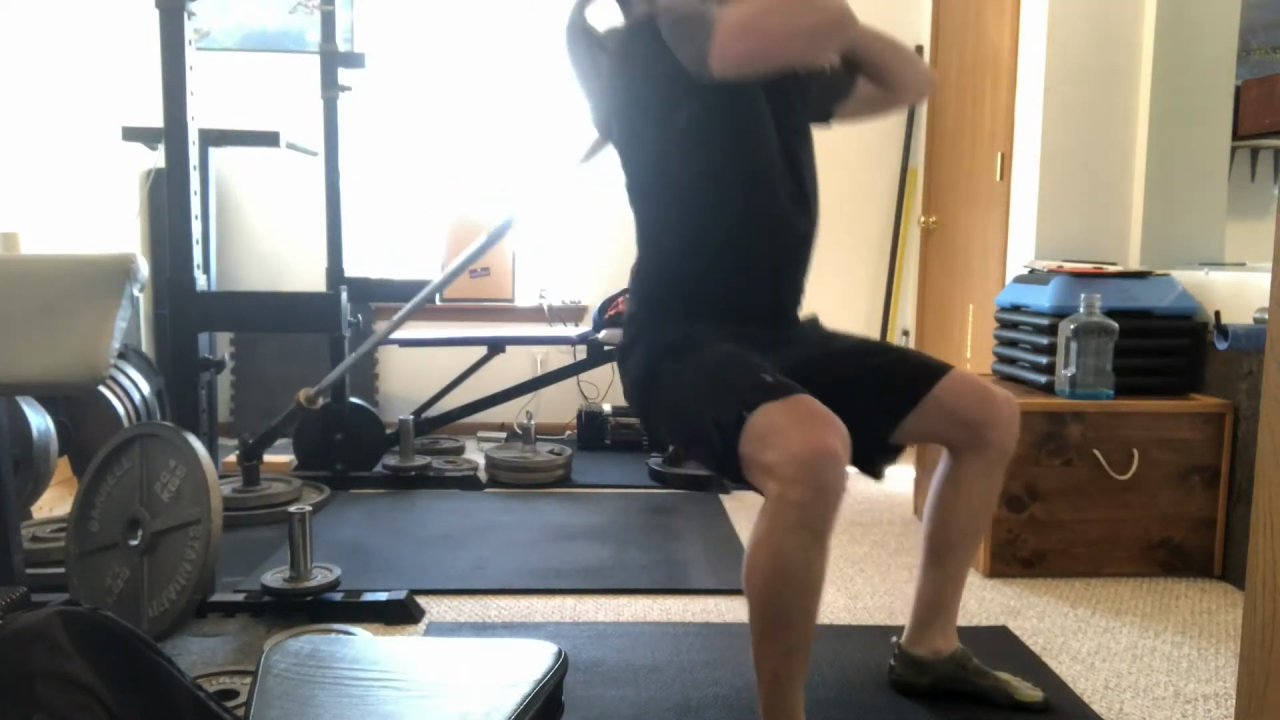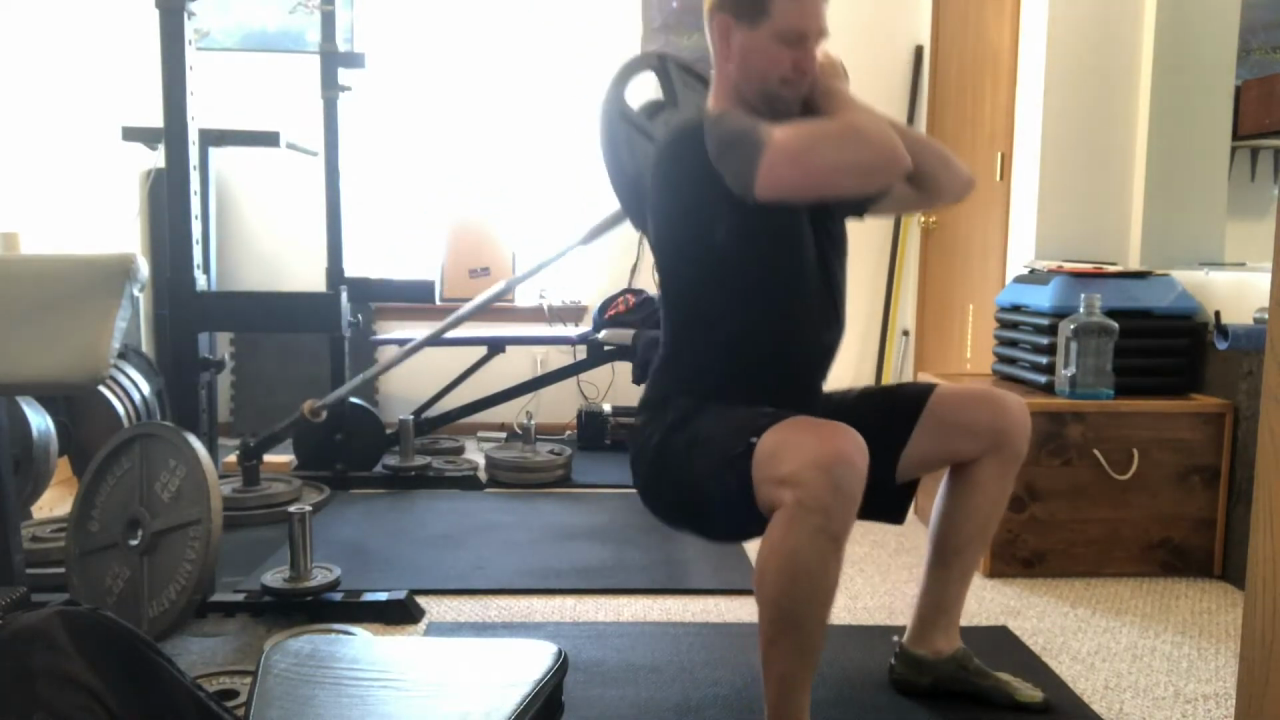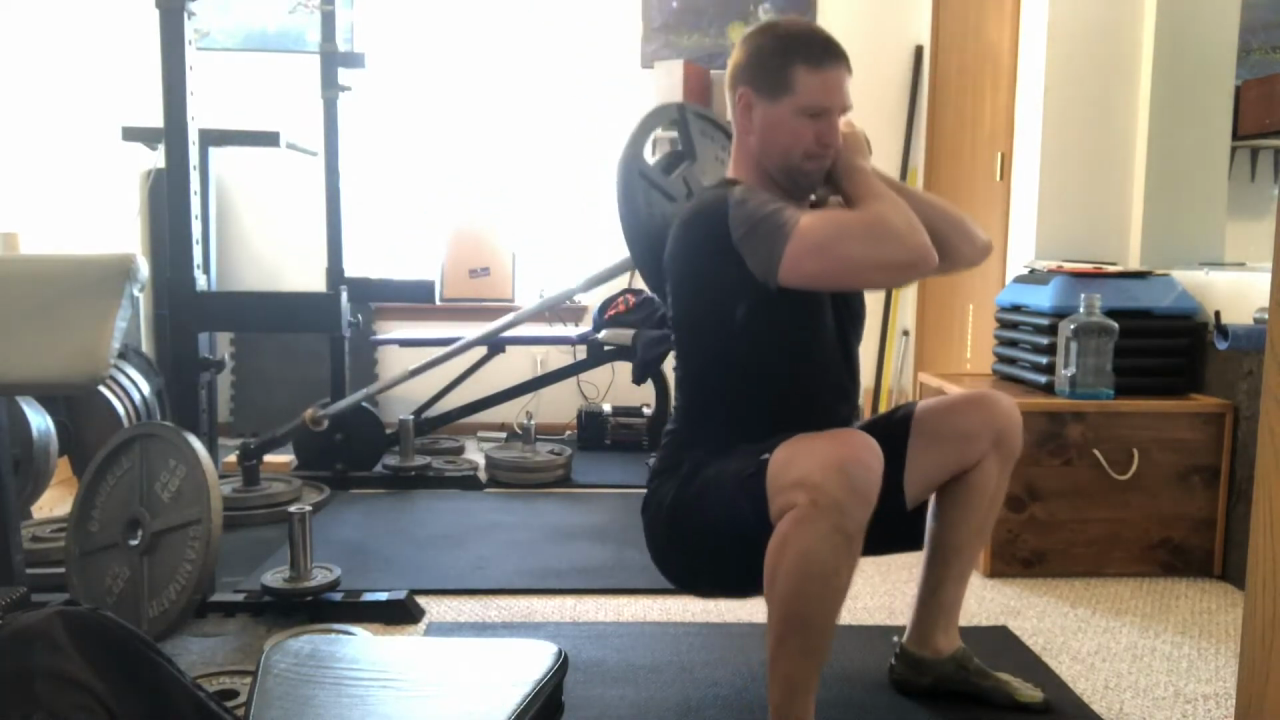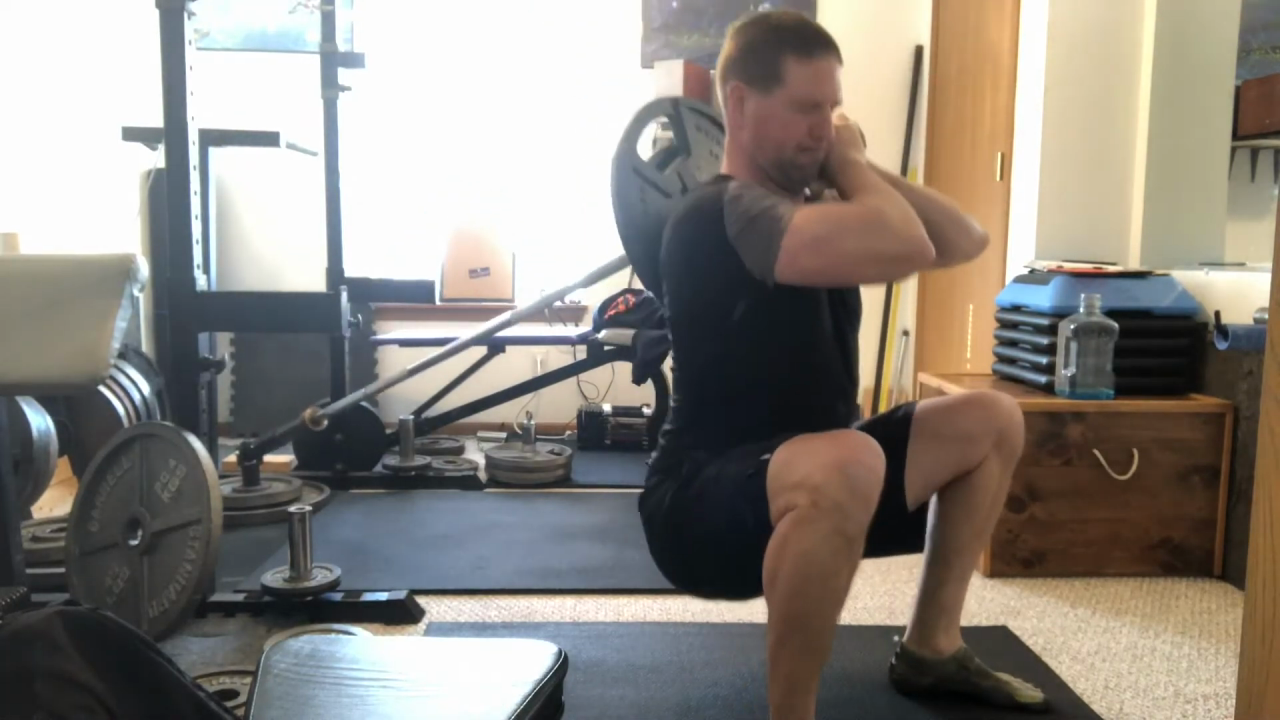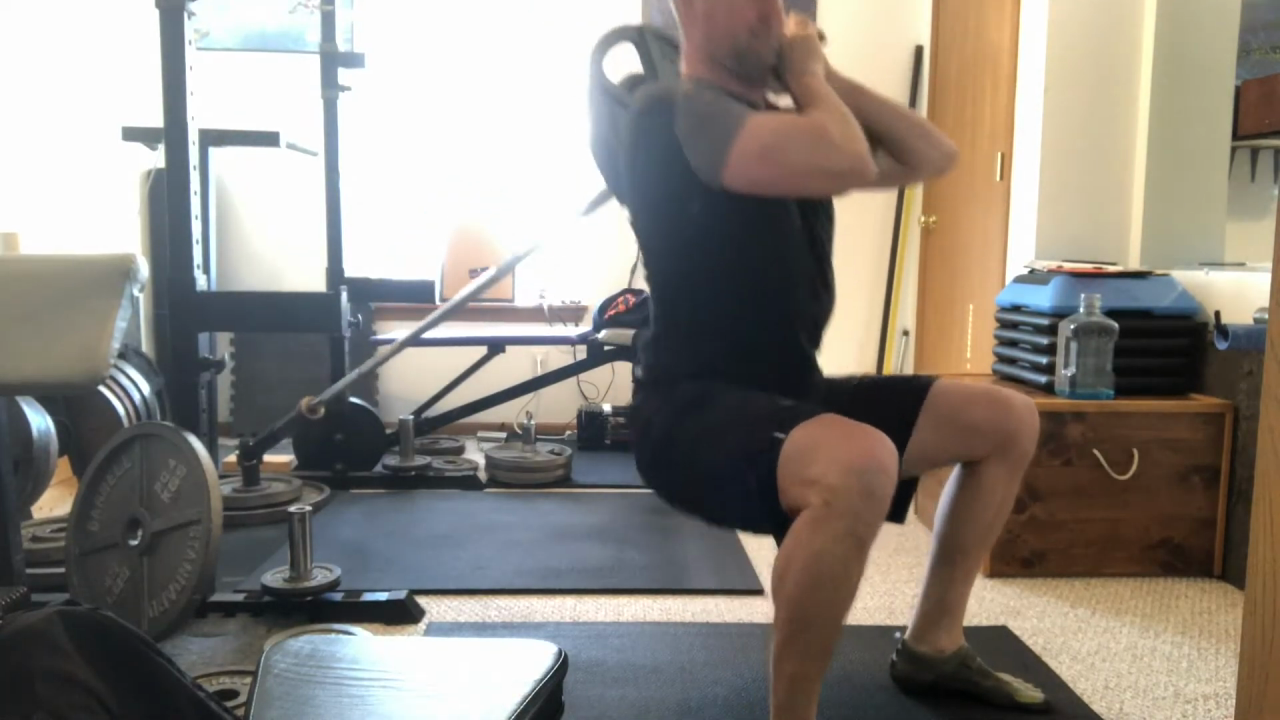
dt=0.3s
person 1, frame 1
left shoulder: (774, 63)
left elbow: (910, 80)
left hip: (778, 336)
right hip: (685, 340)
left knee: (989, 417)
right knee: (813, 453)
left ankle: (928, 648)
person 1, frame 2
left shoulder: (805, 150)
right shoulder: (706, 146)
left elbow: (948, 182)
right elbow: (877, 163)
left wrist: (838, 101)
right wrist: (840, 98)
left hip: (786, 420)
right hip: (693, 440)
left knee: (999, 422)
right knee: (830, 463)
left ankle: (930, 648)
person 1, frame 3
left shoulder: (816, 221)
right shoulder: (729, 220)
left elbow: (967, 248)
right elbow: (907, 255)
left wrist: (858, 173)
right wrist: (856, 169)
left hip: (797, 477)
right hip: (701, 504)
left knee: (990, 421)
right knee: (845, 466)
left ankle: (930, 649)
person 1, frame 4
left shoulder: (805, 209)
right shoulder: (725, 217)
left elbow: (964, 240)
right elbow: (905, 246)
left wrist: (851, 164)
right wrist: (847, 158)
left hip: (791, 474)
right hip: (700, 503)
left knee: (992, 422)
right knee: (845, 469)
left ankle: (930, 650)
person 1, frame 5
left shoulder: (782, 126)
right shoulder: (678, 115)
left elbow: (932, 156)
right elbow: (843, 162)
left wrist: (820, 75)
right wrist: (806, 70)
left hip: (787, 398)
right hip: (697, 416)
left knee: (1008, 422)
right knee: (861, 465)
left ankle: (932, 645)
